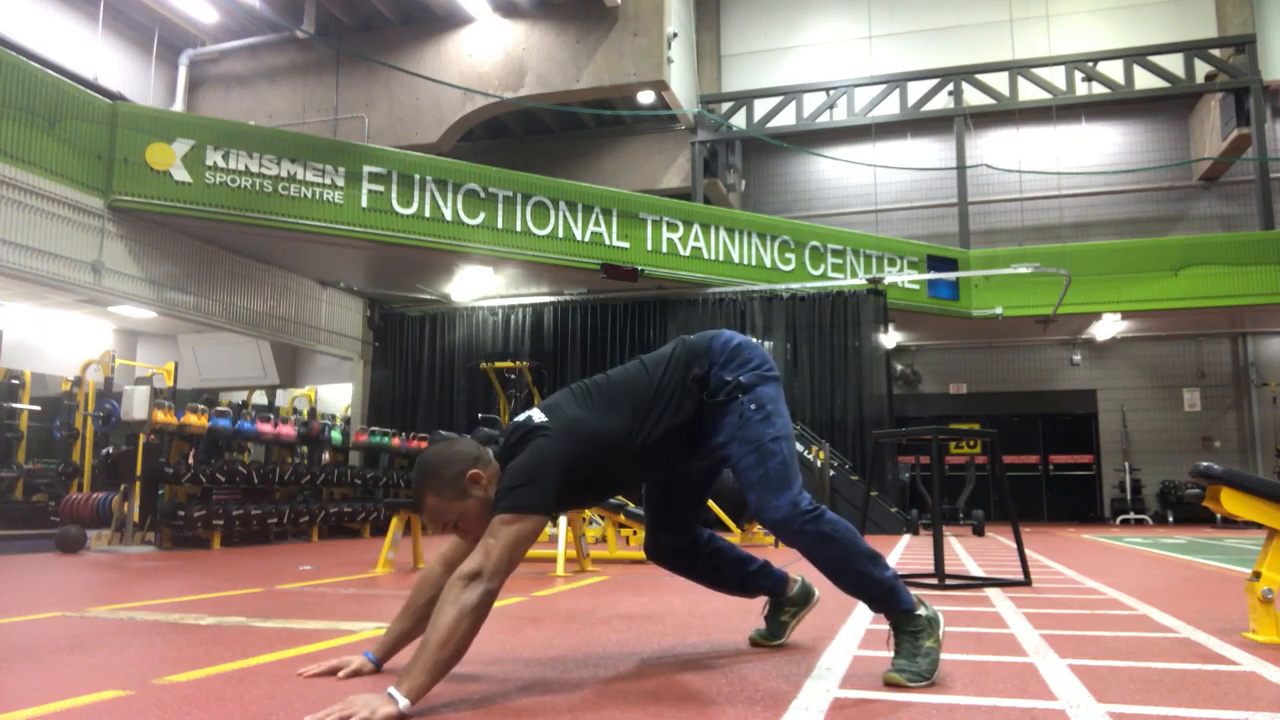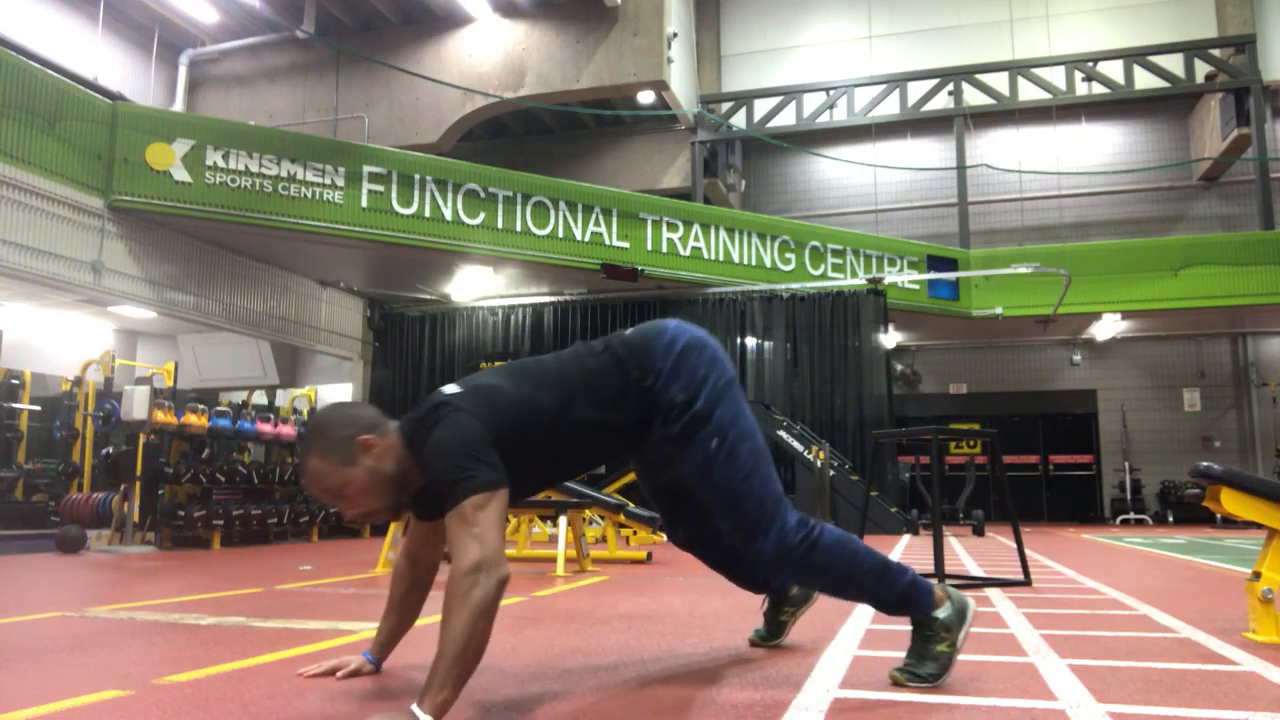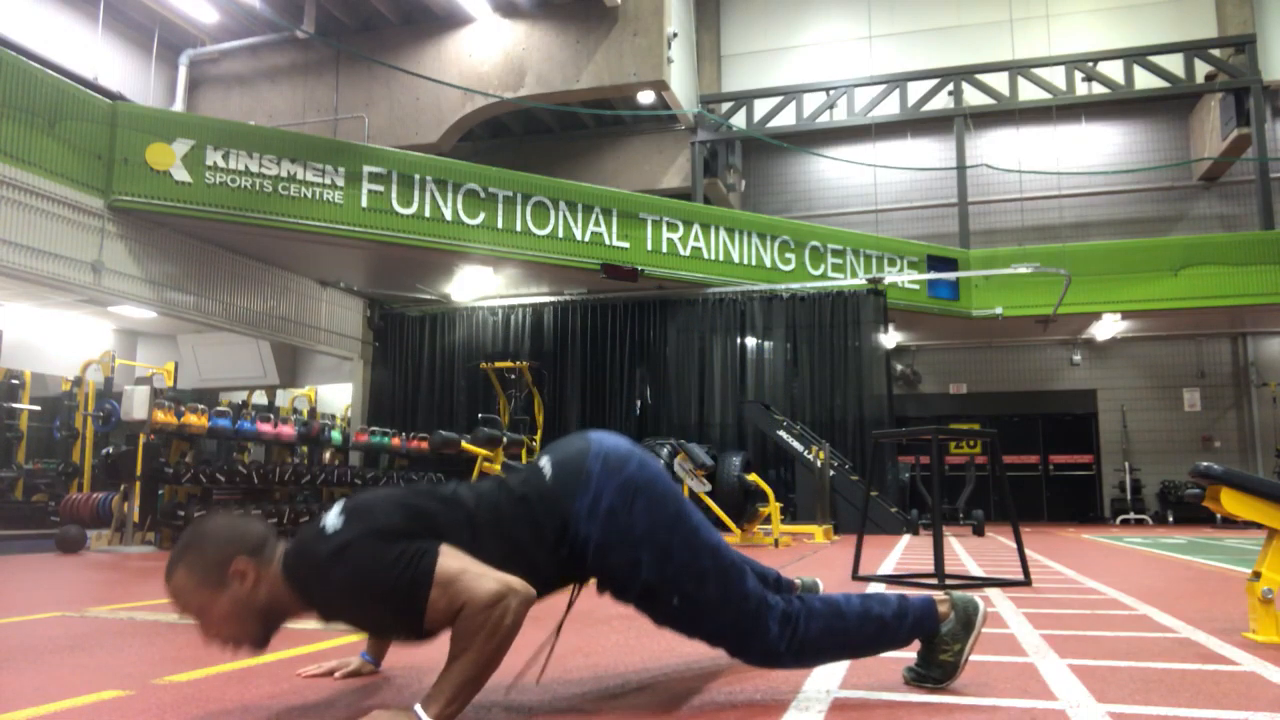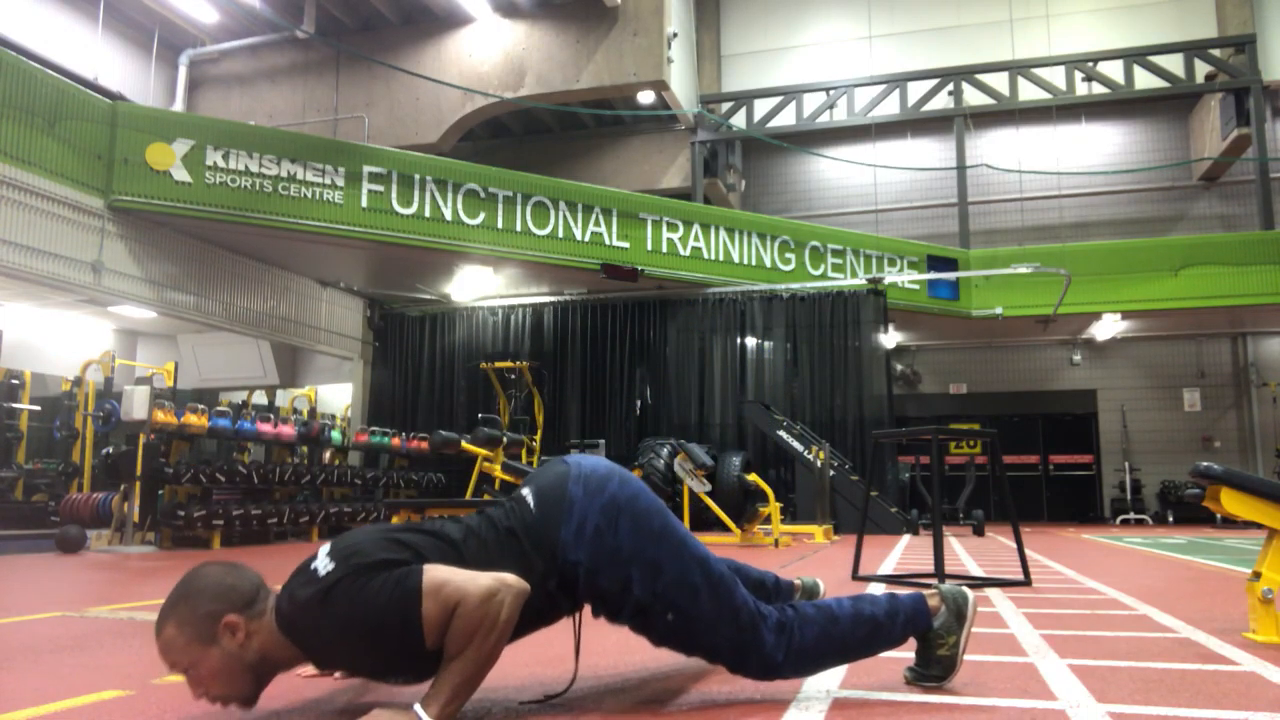
dt=0.5s
person 1, frame 1
left shoulder: (538, 460)
right shoulder: (500, 466)
left elbow: (477, 582)
right elbow: (447, 567)
right wrist: (376, 654)
left hip: (727, 378)
right hip: (688, 419)
left knee: (784, 511)
right knee: (670, 544)
left ankle: (911, 616)
right ankle: (786, 592)
person 1, frame 2
left shoulder: (449, 441)
right shoulder: (423, 458)
left elbow: (480, 571)
right elbow: (418, 558)
right wrist: (375, 653)
left hip: (674, 375)
right hip: (660, 399)
left knee: (775, 533)
right knee: (690, 526)
left ankle: (934, 609)
right ankle: (785, 593)
person 1, frame 3
left shoulder: (340, 570)
right shoulder: (321, 554)
left elbow: (504, 596)
right wrist: (373, 649)
left hip: (604, 501)
right hip: (586, 476)
left knee: (768, 634)
right knee: (697, 569)
left ankle: (939, 614)
right ankle: (788, 584)
person 1, frame 4
left shoulder: (334, 617)
right shoulder: (314, 598)
left elbow: (499, 592)
left hip: (590, 523)
right hip: (572, 497)
left knee: (763, 646)
right knee: (690, 579)
left ankle: (932, 608)
right ankle: (788, 589)
